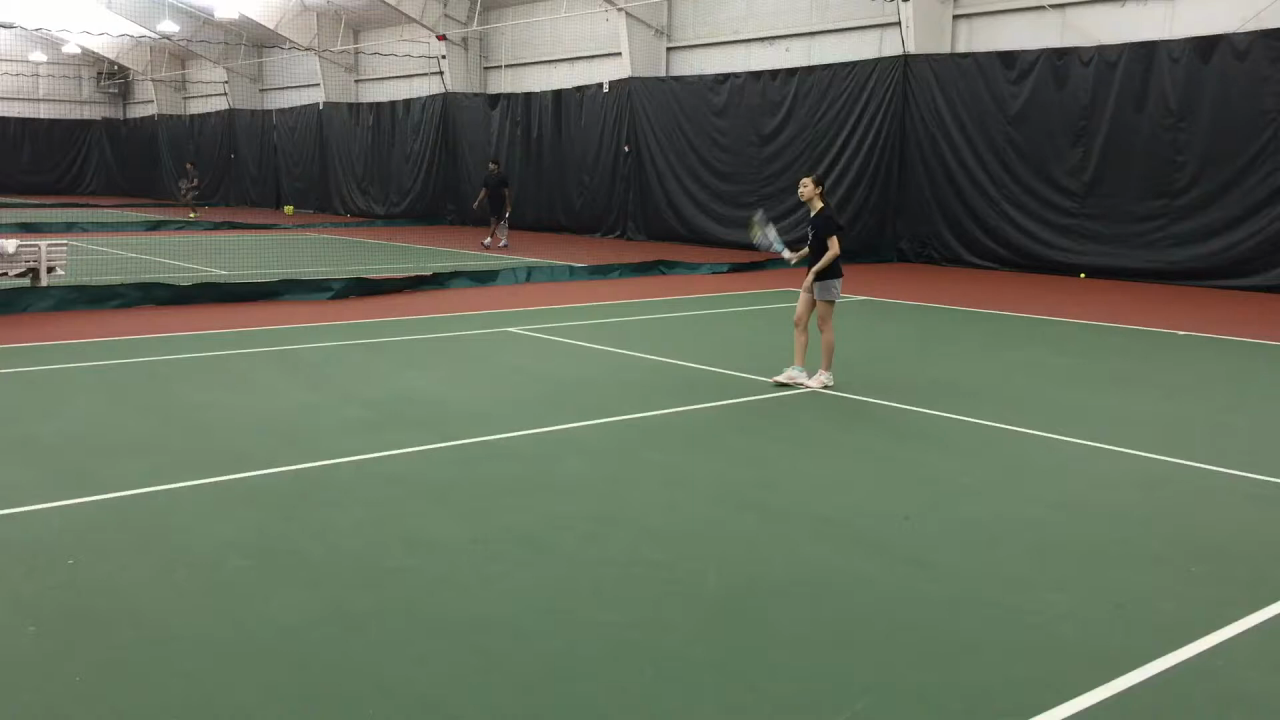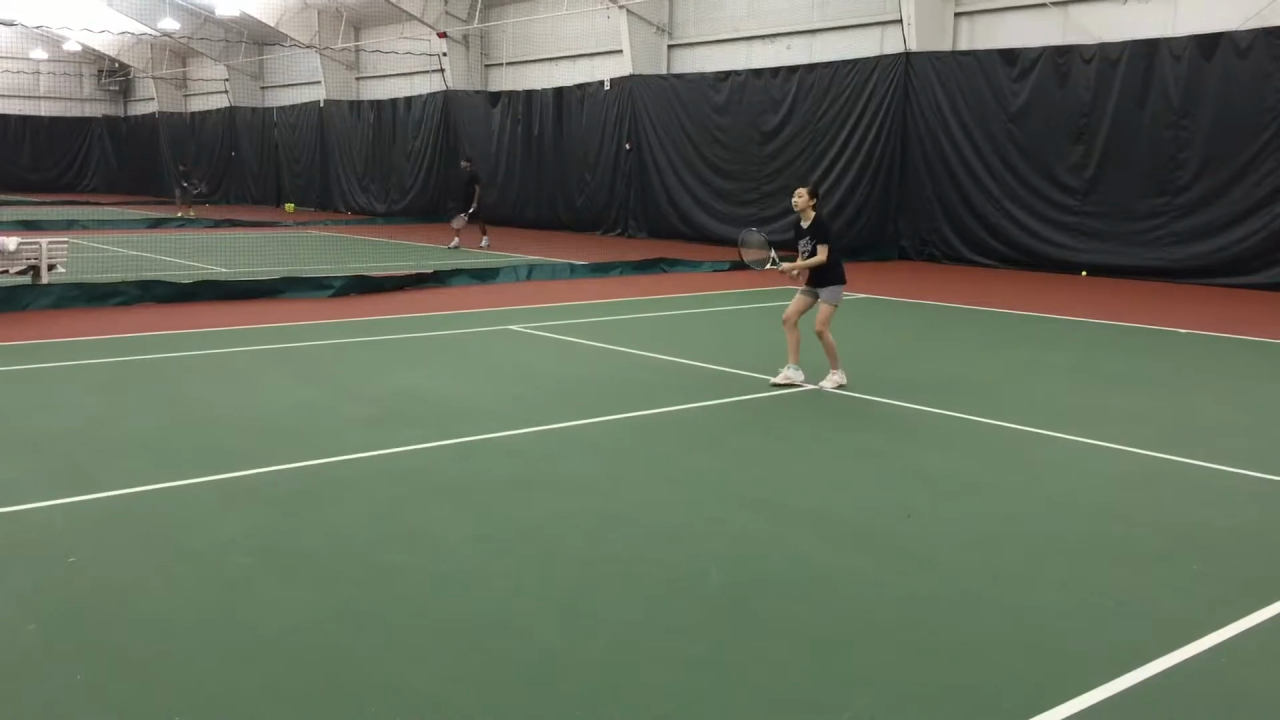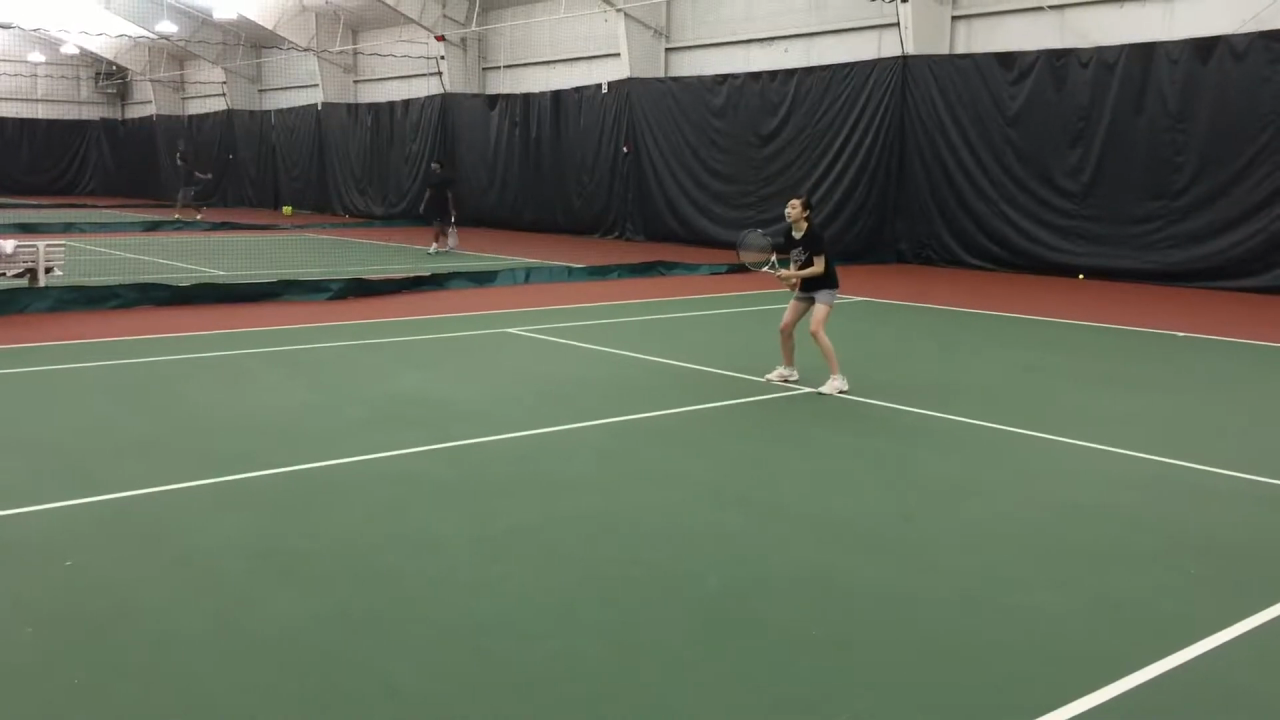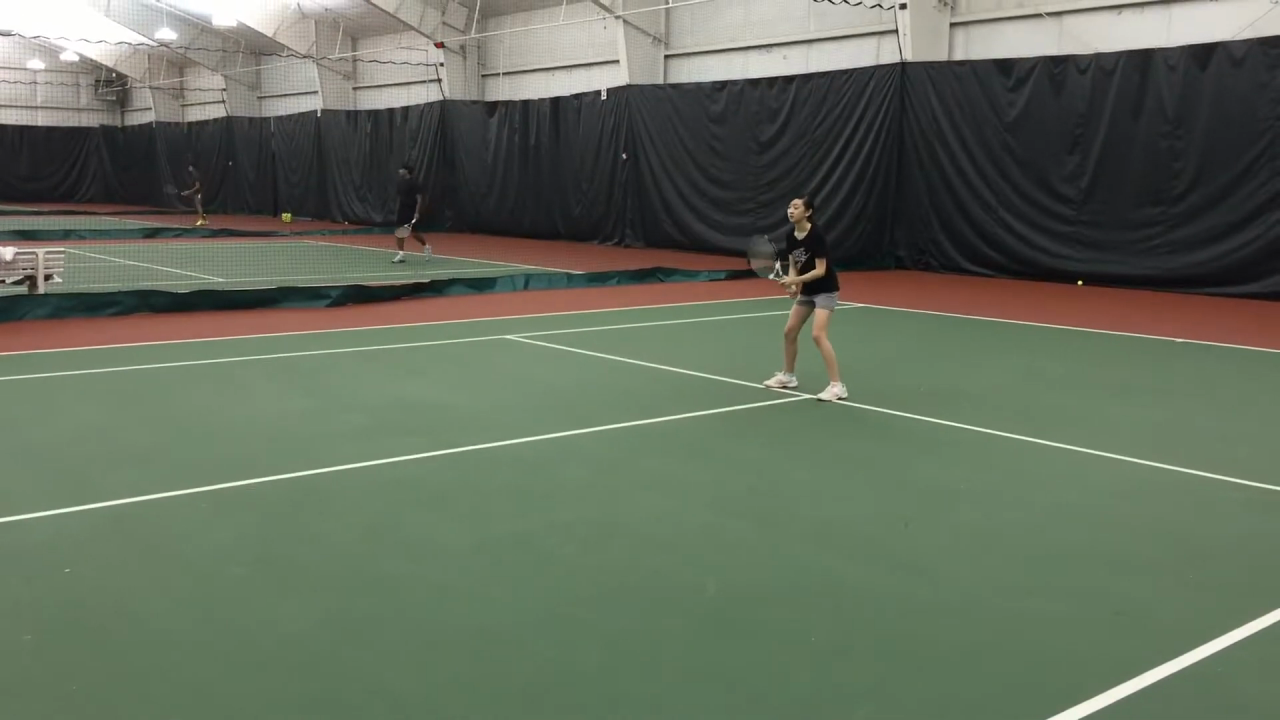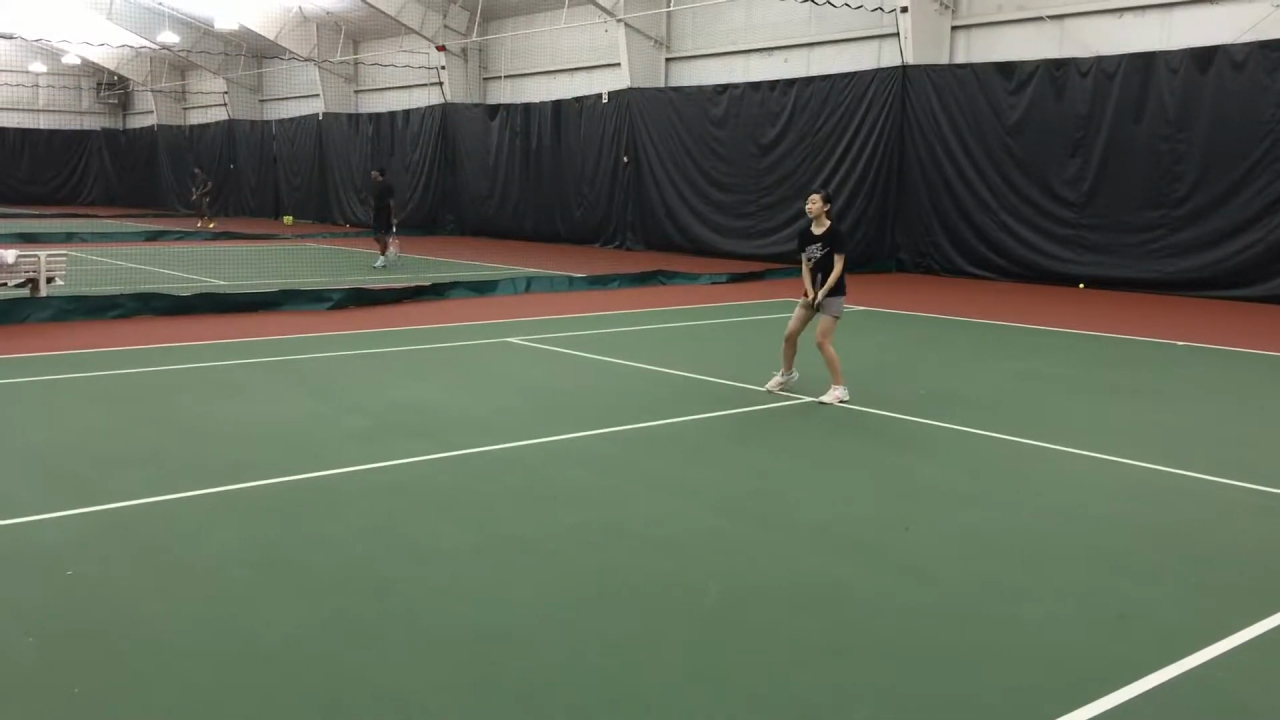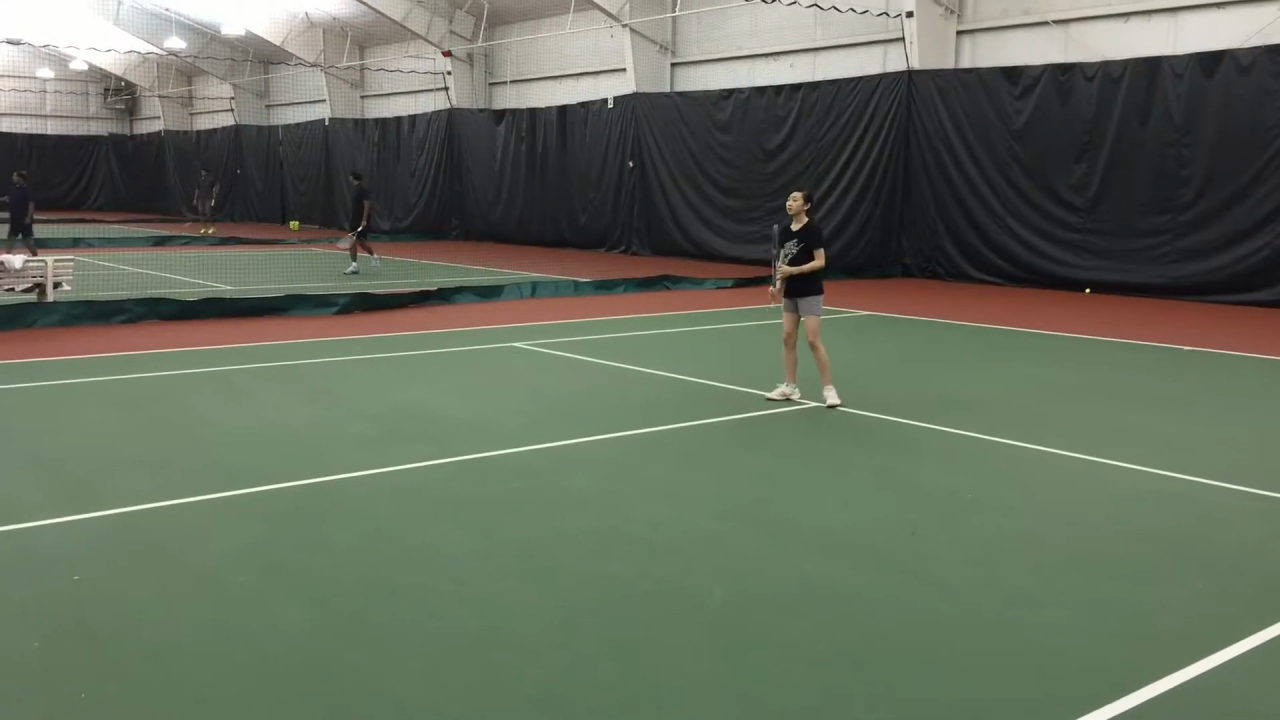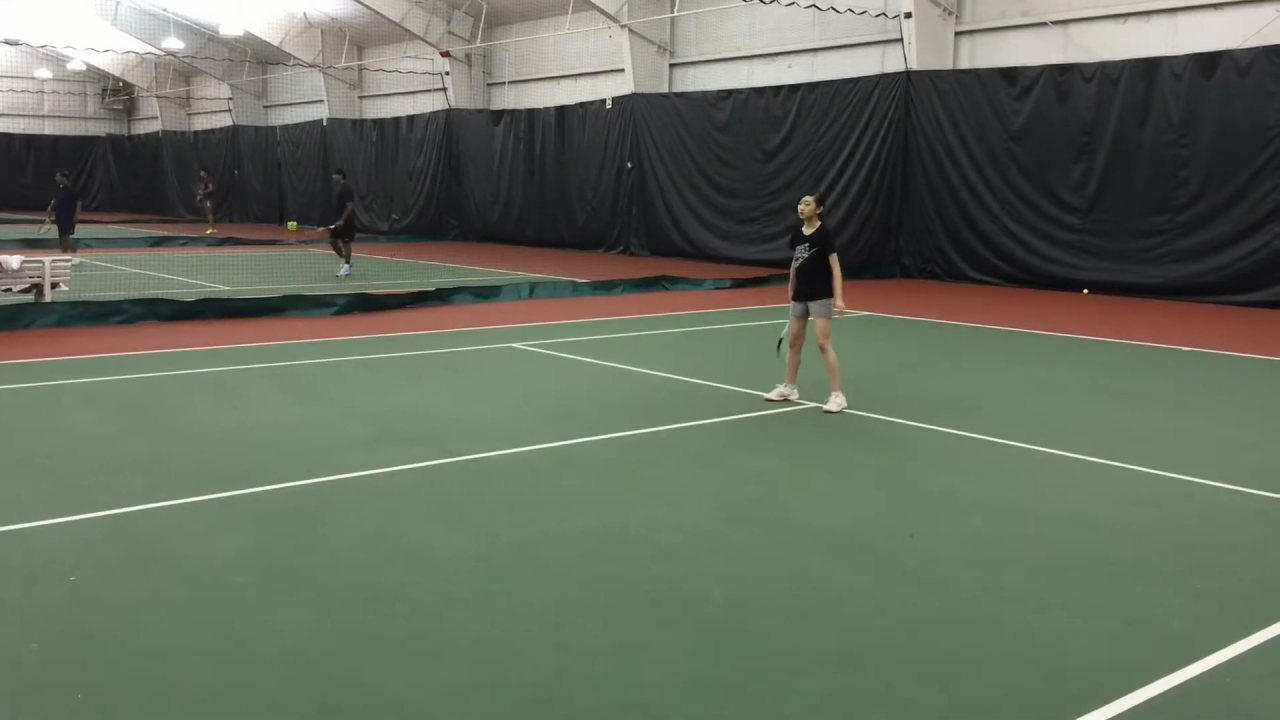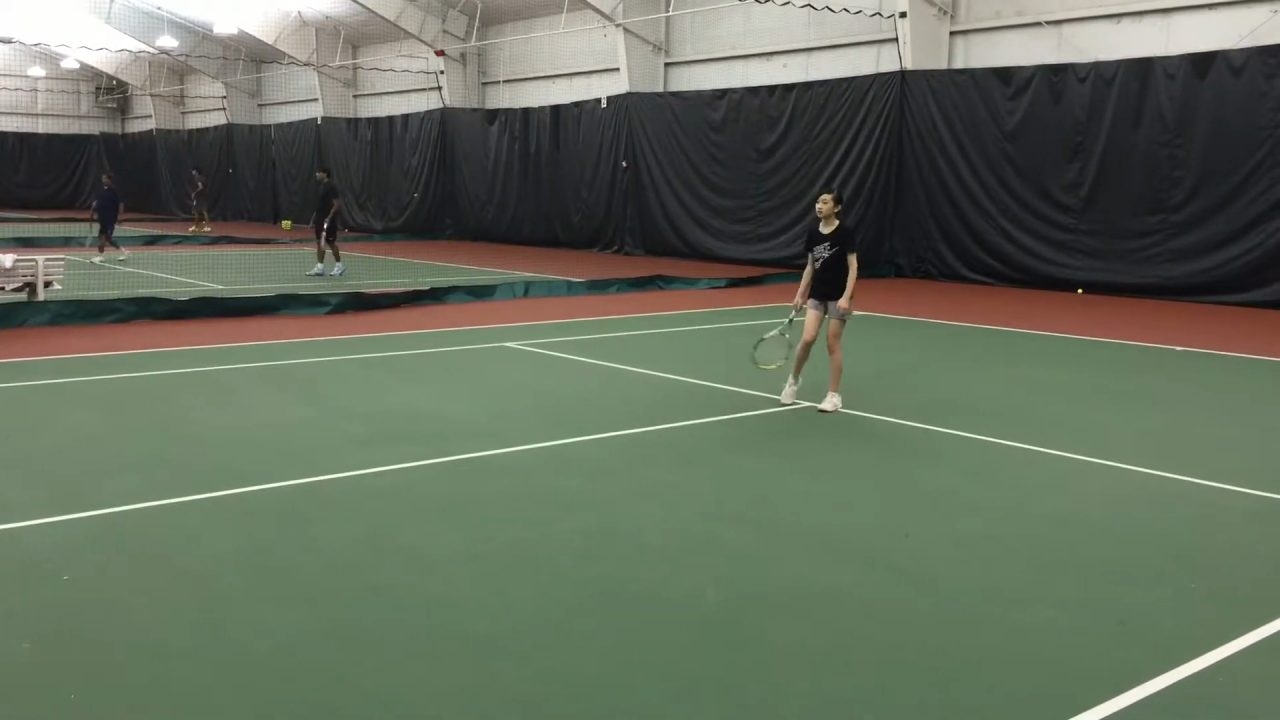
dt=0.7s
person 1, frame 1
left shoulder: (825, 215)
right shoulder: (813, 214)
left elbow: (835, 250)
left wrist: (812, 272)
right wrist: (798, 255)
left hip: (827, 277)
right hip: (814, 277)
left knee: (824, 325)
right knee: (799, 321)
left ankle: (825, 374)
right ankle: (797, 371)
person 1, frame 2
left shoulder: (820, 223)
right shoulder: (798, 226)
left elbow: (822, 258)
left wrist: (794, 266)
right wrist: (796, 270)
left hip: (831, 281)
right hip: (812, 281)
left knee: (820, 329)
right knee: (788, 318)
left ankle: (837, 373)
right ankle: (793, 370)
person 1, frame 3
left shoulder: (814, 234)
right shoulder: (788, 235)
left elbow: (819, 268)
left wrist: (792, 274)
right wrist: (791, 279)
left hip: (825, 286)
right hip: (805, 287)
left knee: (815, 329)
right knee: (785, 327)
left ankle: (837, 379)
right ankle: (788, 369)
person 1, frame 4
left shoulder: (816, 235)
right shoulder: (790, 236)
left elbow: (820, 270)
right elbow: (793, 266)
left wrist: (795, 281)
right wrist: (792, 285)
left hip: (825, 290)
right hip: (807, 290)
left knee: (818, 335)
right knee: (789, 331)
left ankle: (837, 385)
right ankle: (788, 375)
person 1, frame 5
left shoulder: (835, 233)
right shoulder: (805, 234)
left elbow: (838, 268)
right elbow: (806, 266)
left wrist: (823, 292)
right wrist: (809, 292)
left hip: (832, 294)
right hip: (812, 293)
left knee: (821, 341)
right knee: (790, 334)
left ankle: (839, 388)
right ankle: (787, 373)
person 1, frame 6
left shoulder: (812, 229)
right shoulder: (785, 231)
left elbow: (820, 262)
left wrist: (793, 270)
right wrist: (777, 284)
left hip: (810, 292)
right hip: (791, 292)
left knee: (813, 341)
right knee: (788, 338)
left ankle: (829, 389)
right ankle: (790, 387)
person 1, frame 7
left shoulder: (824, 234)
right shoulder: (796, 234)
left elbow: (835, 267)
left wrist: (839, 297)
right wrist: (790, 289)
left hip: (821, 296)
right hip: (800, 295)
left knee: (824, 344)
right knee: (794, 340)
left ankle: (838, 395)
right ankle: (789, 388)
person 1, frame 8
left shoulder: (845, 232)
right shoulder: (813, 233)
left elbow: (853, 267)
left wrist: (846, 297)
right wrist: (800, 293)
left hip: (837, 296)
right hip: (816, 294)
left knee: (833, 344)
right knee: (808, 339)
left ankle: (834, 395)
right ankle: (794, 378)
